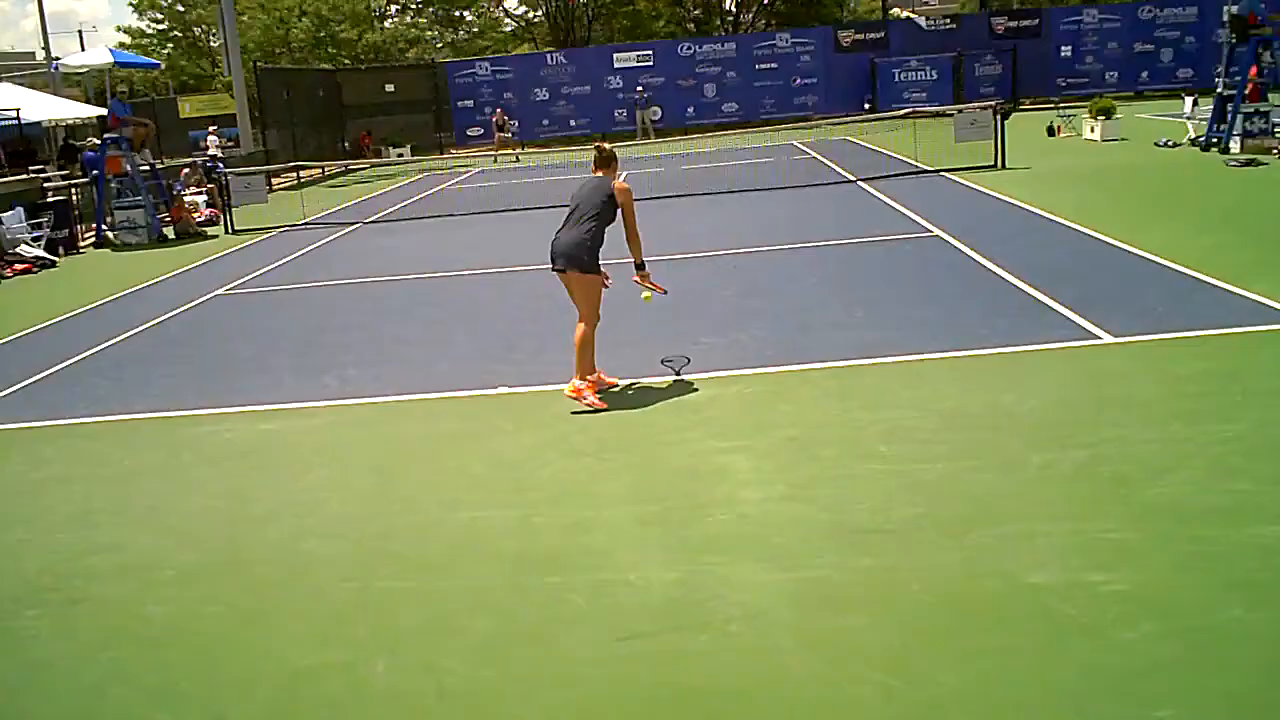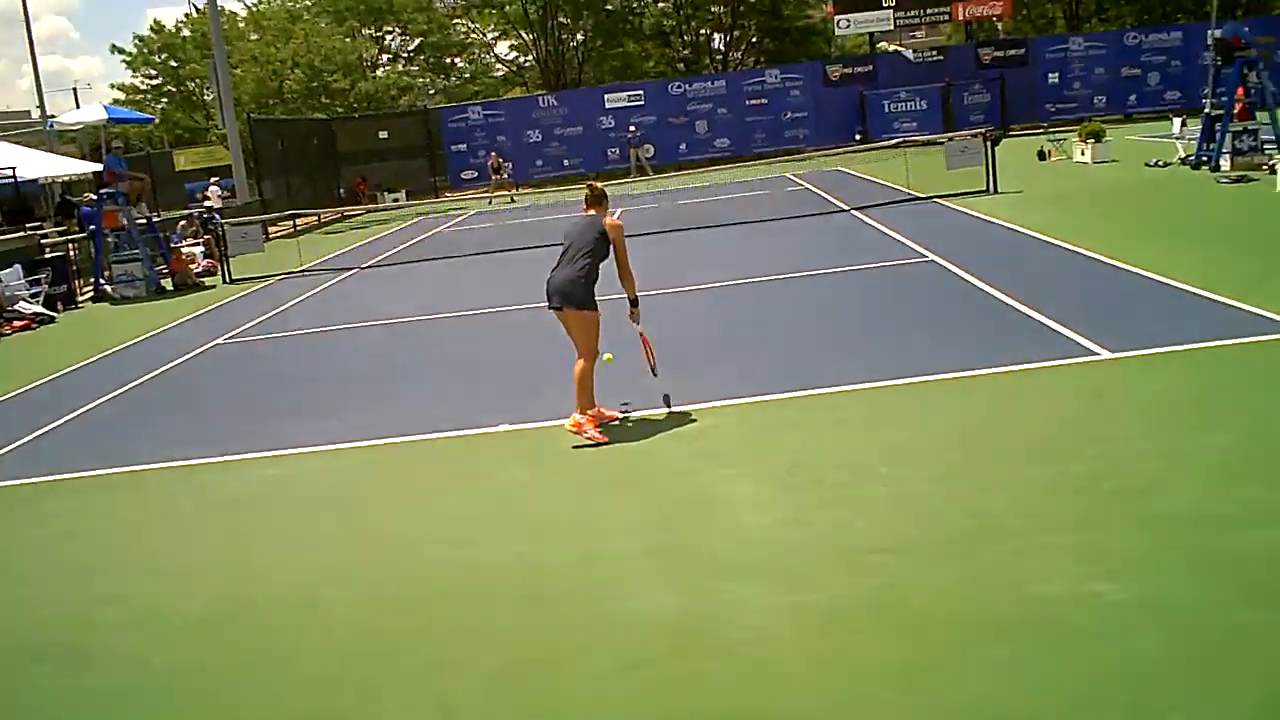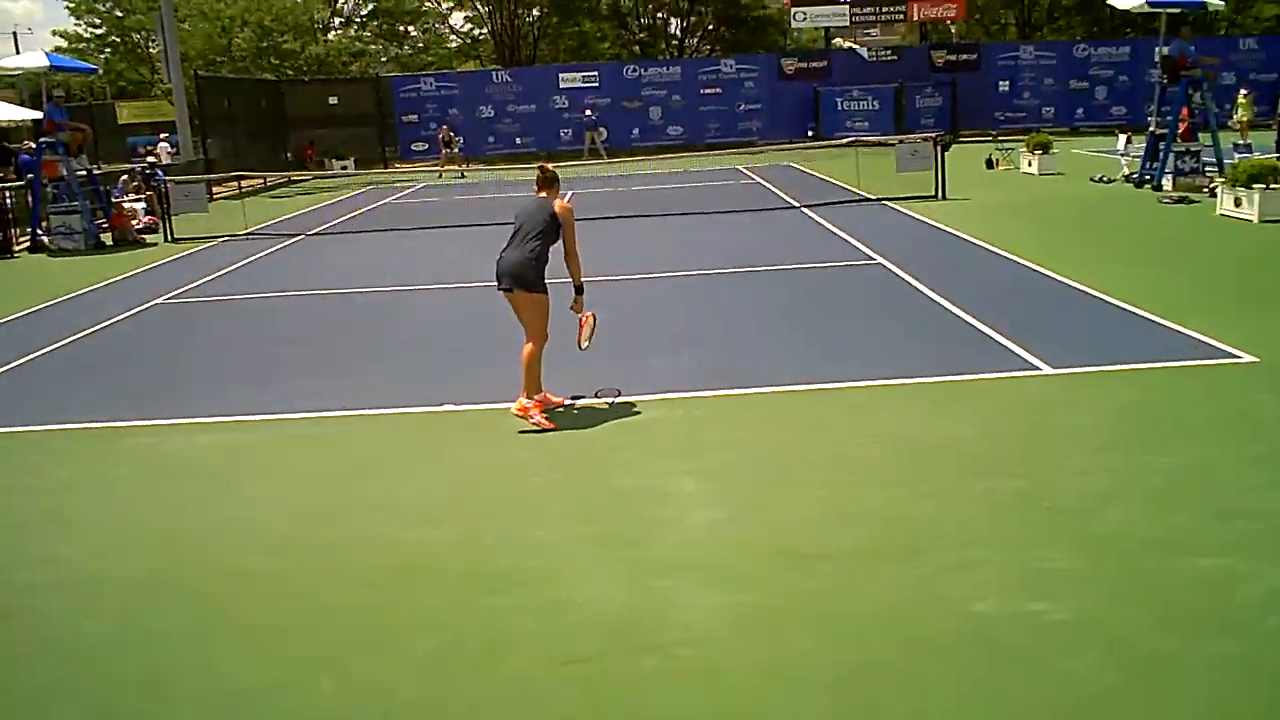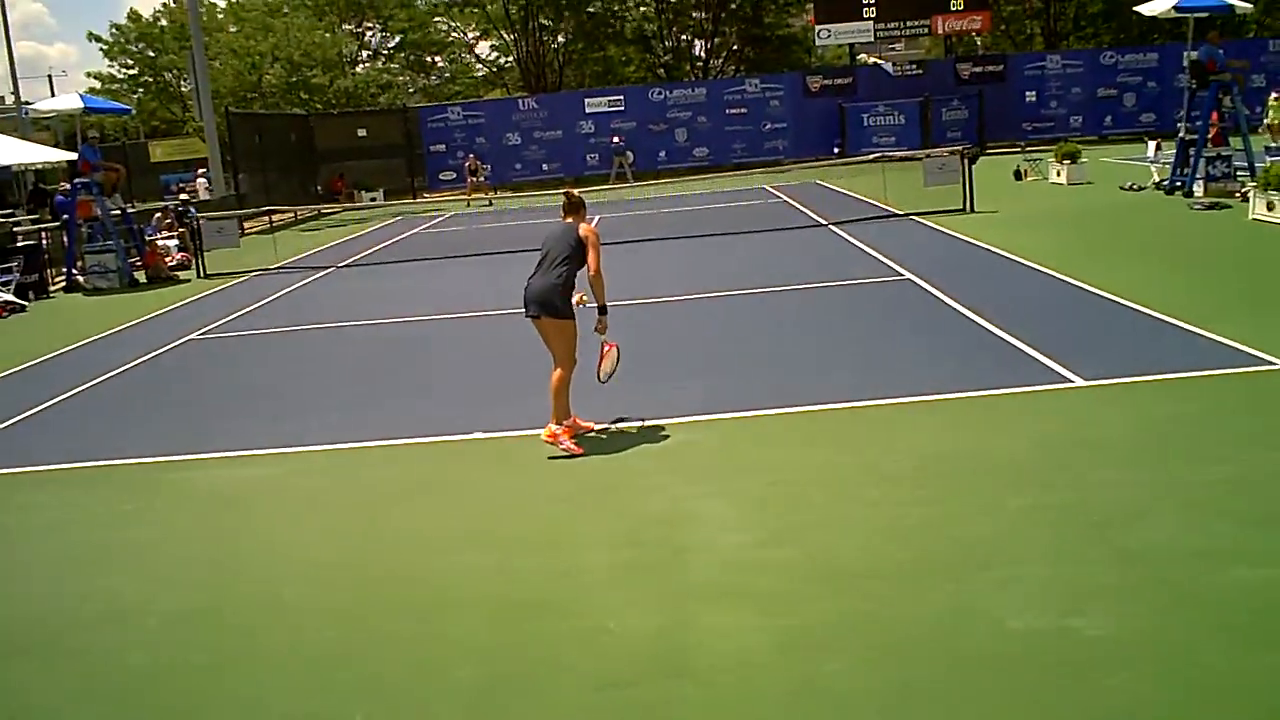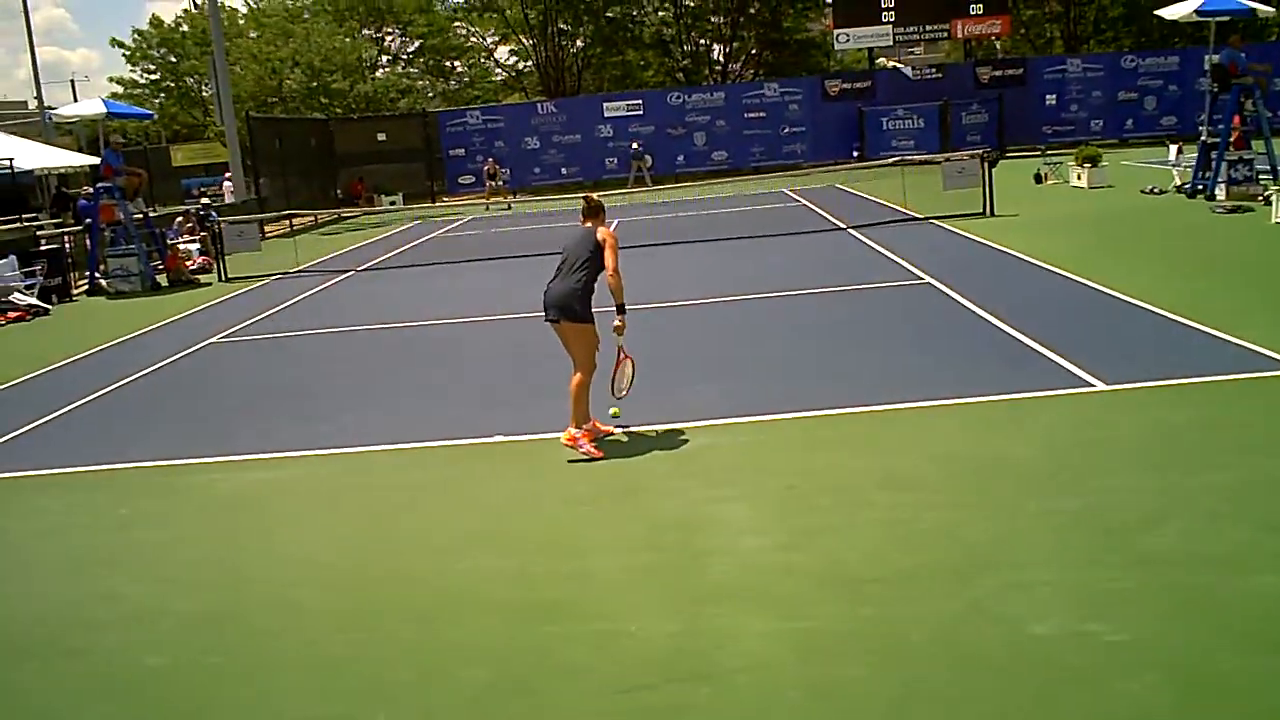
dt=0.2s
person 1, frame 1
left shoulder: (582, 187)
right shoulder: (620, 188)
right elbow: (631, 232)
left wrist: (595, 269)
right wrist: (640, 267)
left hip: (559, 247)
right hip: (580, 250)
left knee: (588, 317)
right knee: (588, 319)
left ankle: (591, 374)
right ankle: (579, 382)
person 1, frame 2
left shoulder: (574, 226)
right shoulder: (612, 224)
right elbow: (623, 269)
left wrist: (585, 304)
right wrist: (634, 303)
left hip: (555, 285)
right hip: (576, 286)
left knee: (586, 353)
right knee: (587, 354)
left ankle: (590, 409)
right ankle: (579, 417)
person 1, frame 3
left shoulder: (525, 207)
right shoulder: (562, 207)
right elbow: (570, 252)
right wrist: (579, 291)
left hip: (505, 266)
right hip: (526, 268)
left knee: (536, 336)
right knee: (536, 338)
left ankle: (537, 394)
right ankle: (526, 401)
person 1, frame 4
left shoulder: (553, 233)
right shoulder: (587, 231)
right elbow: (594, 272)
left wrist: (570, 299)
right wrist: (602, 311)
left hip: (532, 293)
right hip: (553, 295)
left knee: (564, 362)
right knee: (565, 364)
left ankle: (566, 419)
right ankle: (555, 427)
person 1, frame 5
left shoulder: (574, 237)
right shoulder: (606, 234)
right elbow: (611, 272)
left wrist: (589, 329)
right wrist: (620, 311)
left hip: (552, 297)
right hip: (572, 299)
left knee: (583, 366)
right knee: (584, 368)
left ankle: (585, 424)
right ankle: (574, 431)
